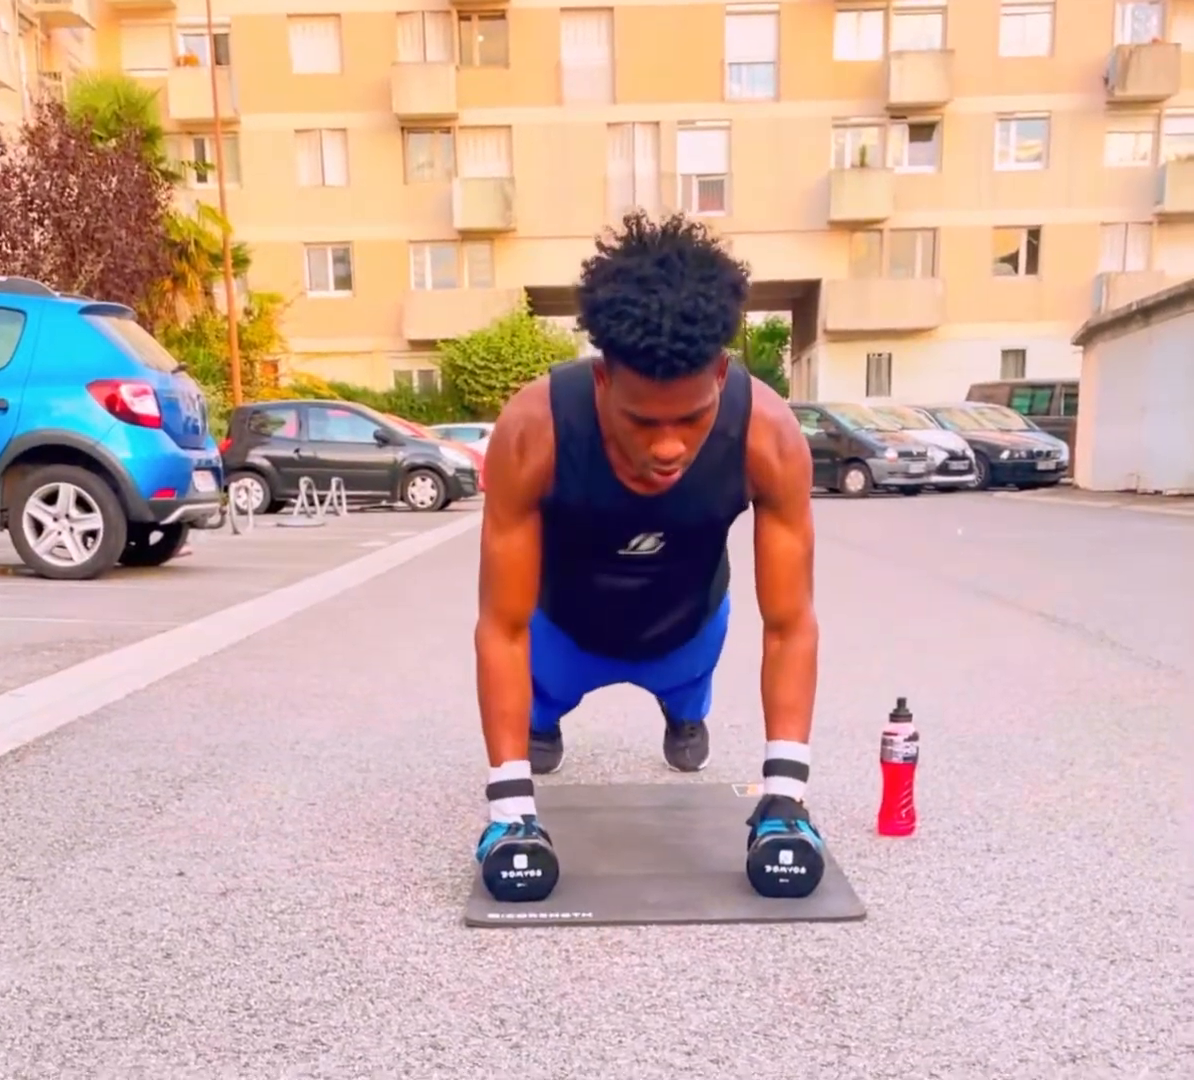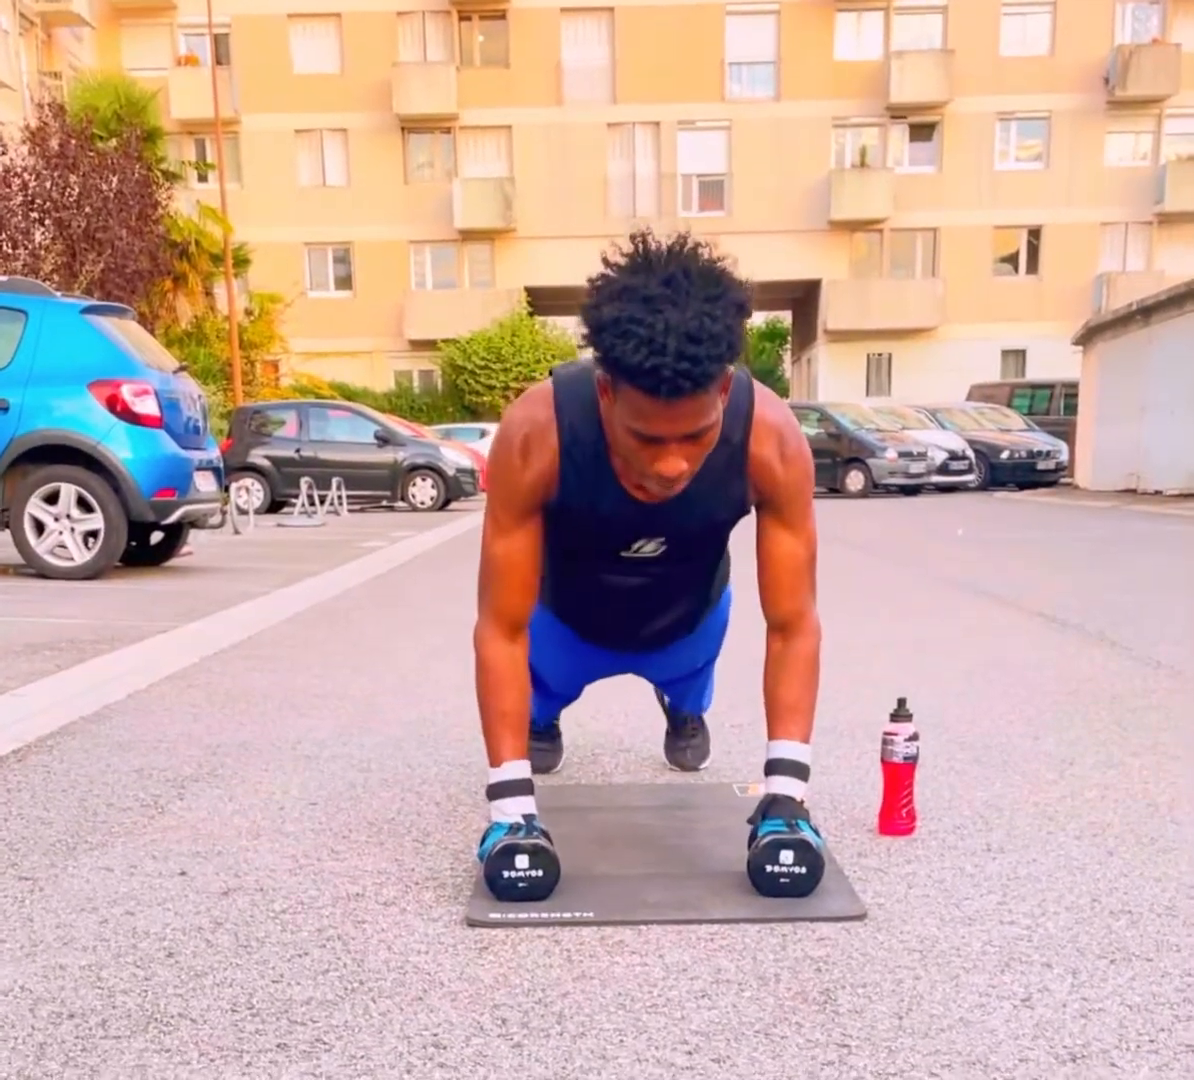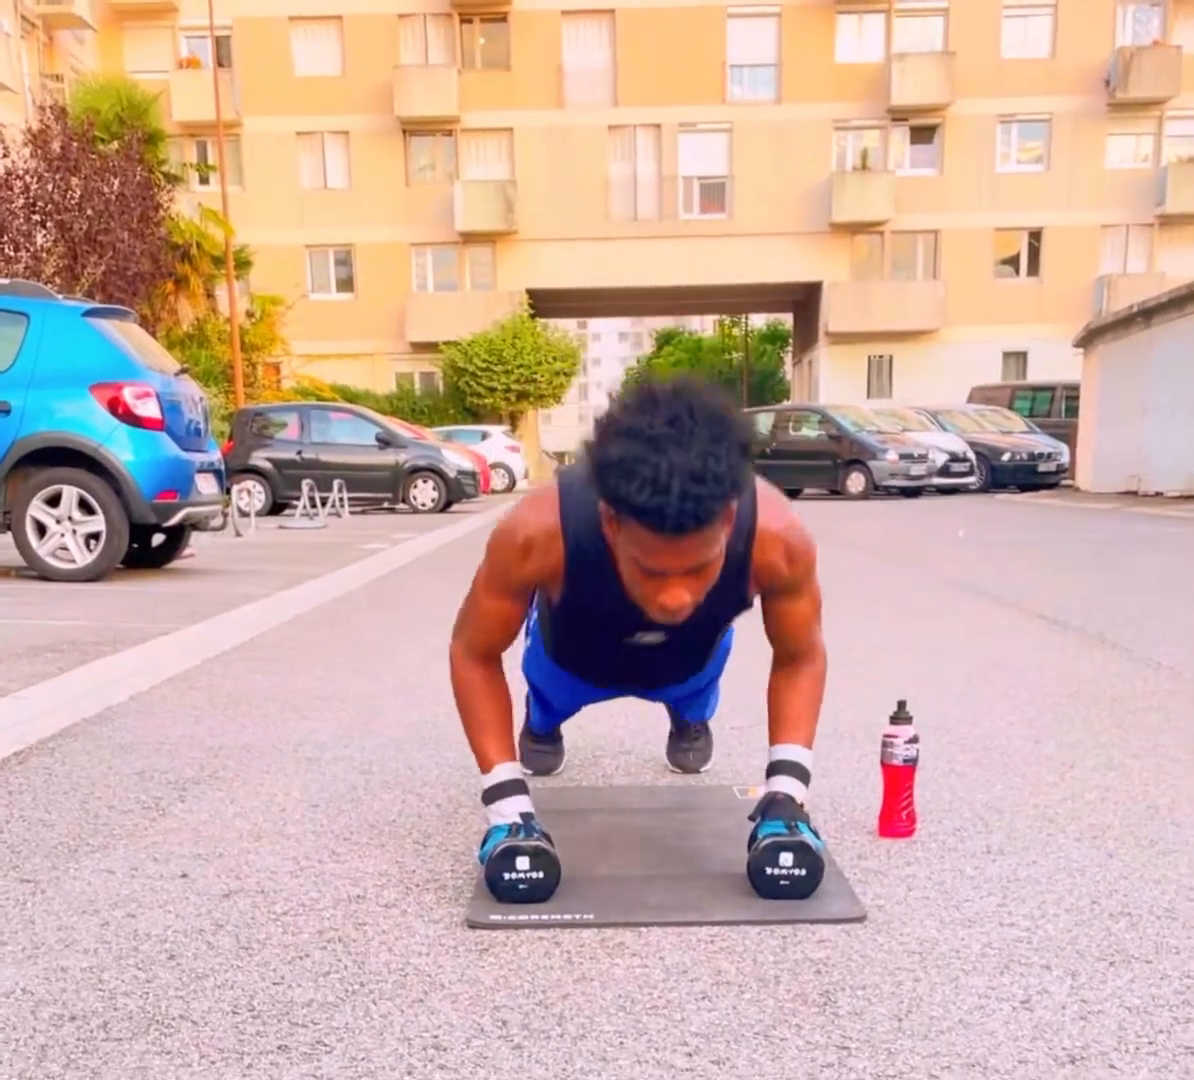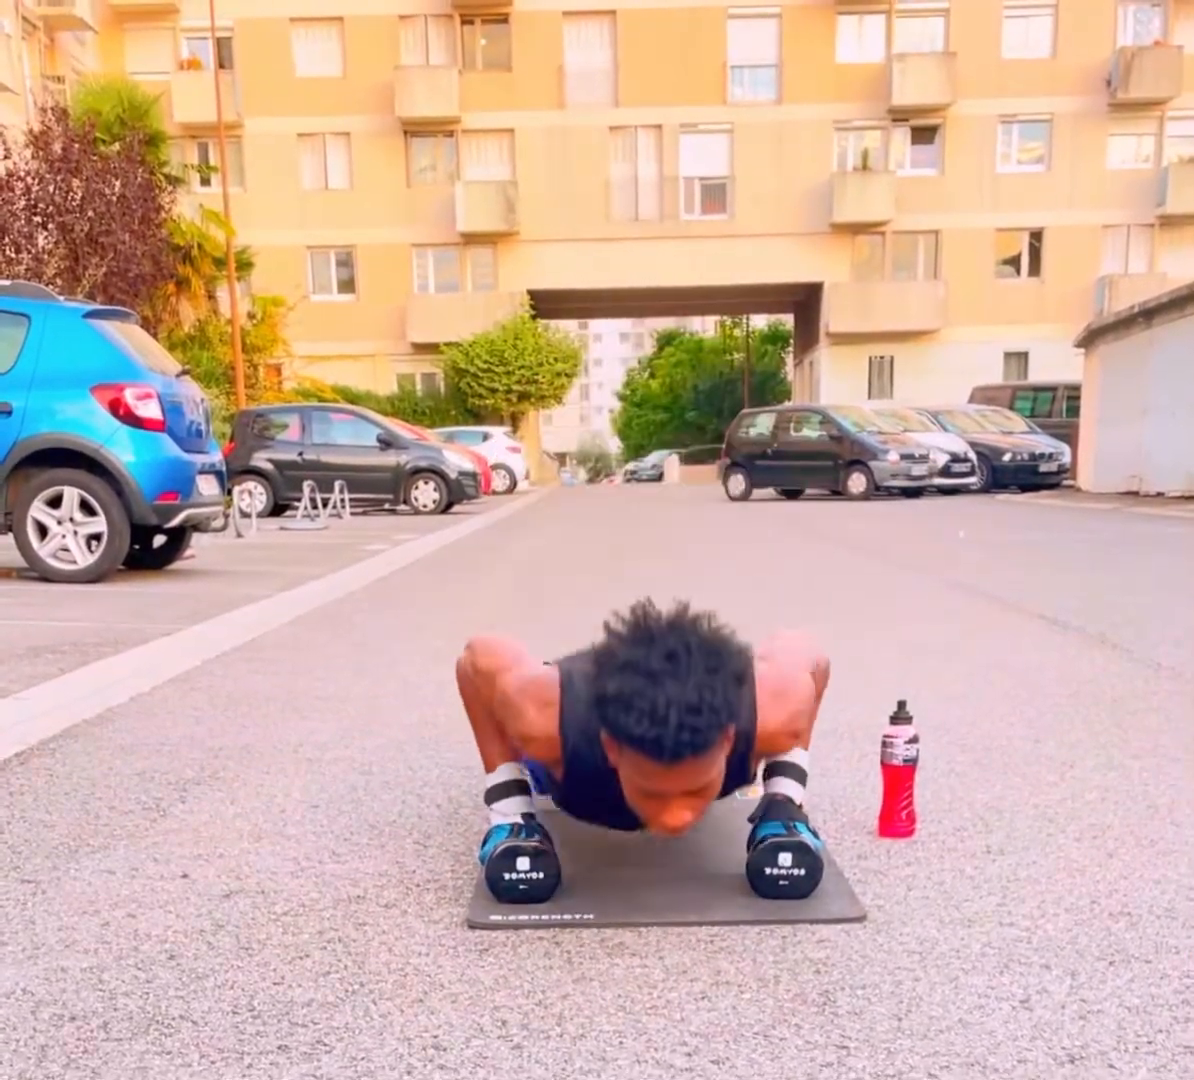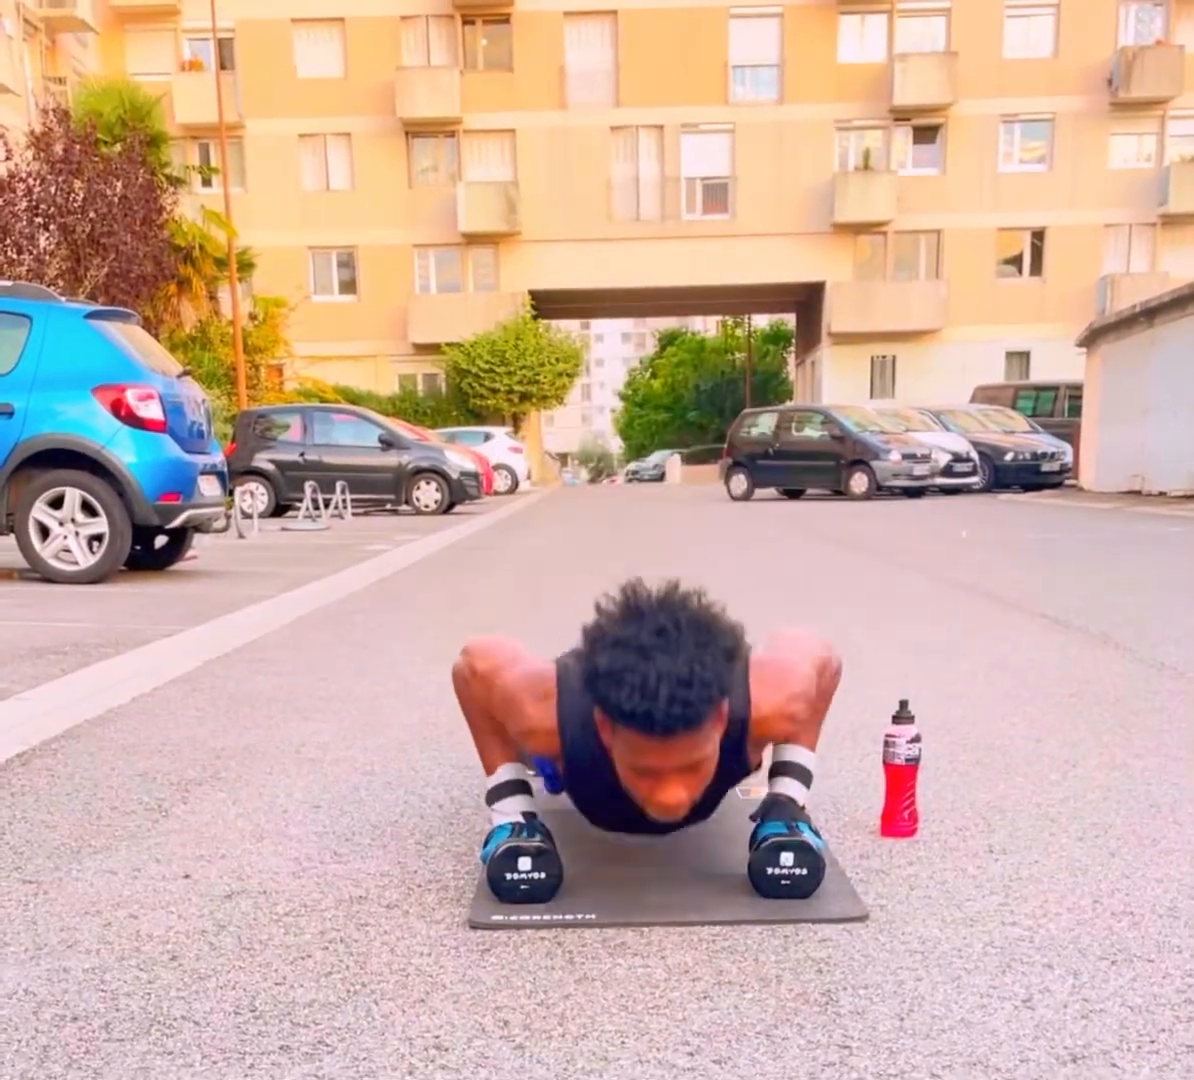
dt=0.3s
person 1, frame 1
left shoulder: (769, 435)
right shoulder: (533, 430)
left elbow: (789, 624)
right elbow: (503, 627)
left wrist: (784, 791)
right wrist: (510, 804)
left hip: (688, 624)
right hip: (567, 626)
left knee: (686, 702)
right knee: (541, 709)
left ankle: (683, 713)
right ankle: (542, 723)
person 1, frame 2
left shoulder: (772, 438)
right shoulder: (534, 434)
left elbow: (791, 626)
right elbow: (501, 628)
left wrist: (786, 787)
right wrist: (510, 797)
left hip: (690, 616)
right hip: (569, 618)
left knee: (689, 698)
right knee: (543, 702)
left ankle: (684, 714)
right ankle: (541, 720)
person 1, frame 3
left shoulder: (775, 536)
right shoulder: (539, 533)
left elbow: (800, 654)
right elbow: (473, 652)
left wrist: (785, 793)
right wrist: (507, 801)
left hip: (691, 660)
right hip: (572, 661)
left knee: (693, 702)
right knee: (547, 704)
left ankle: (689, 719)
right ankle: (540, 727)
person 1, frame 4
left shoulder: (772, 714)
right shoulder: (546, 721)
left elbow: (811, 661)
right elbow: (475, 662)
left wrist: (785, 794)
right wrist: (507, 806)
person 1, frame 5
left shoulder: (774, 703)
right shoulder: (543, 715)
left elbow: (824, 659)
right elbow: (472, 666)
left wrist: (789, 793)
right wrist: (508, 803)
